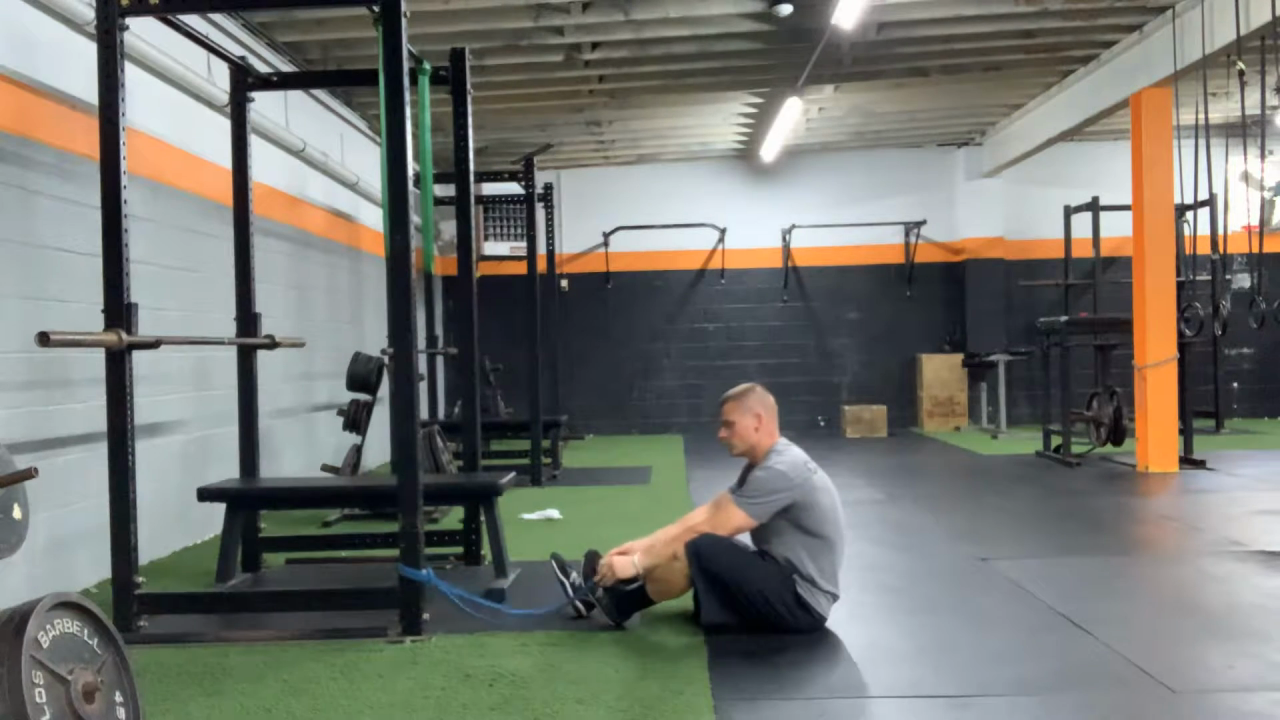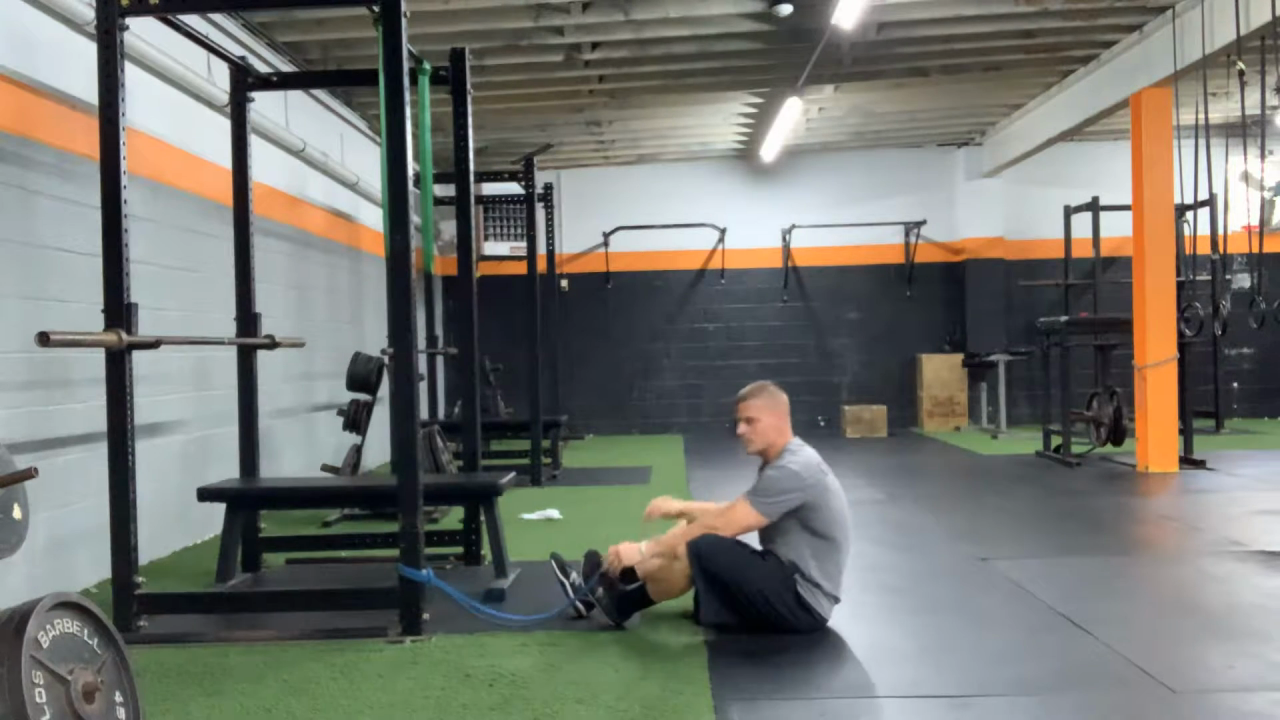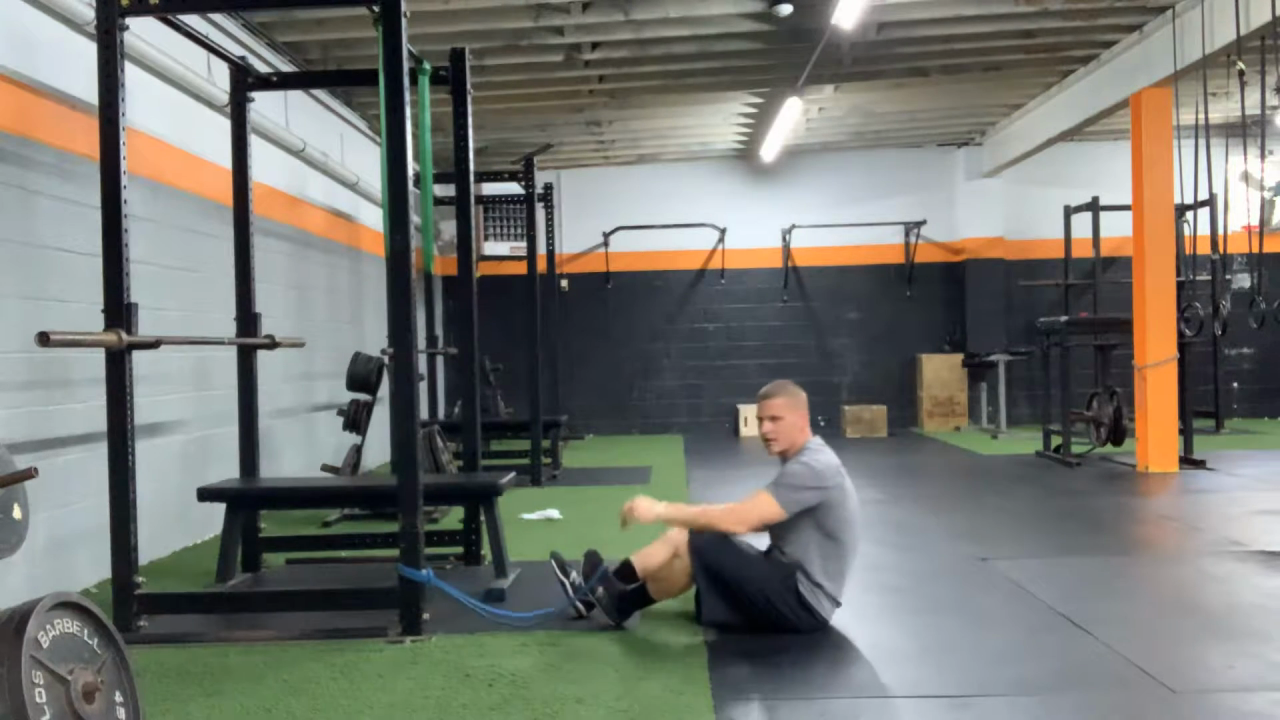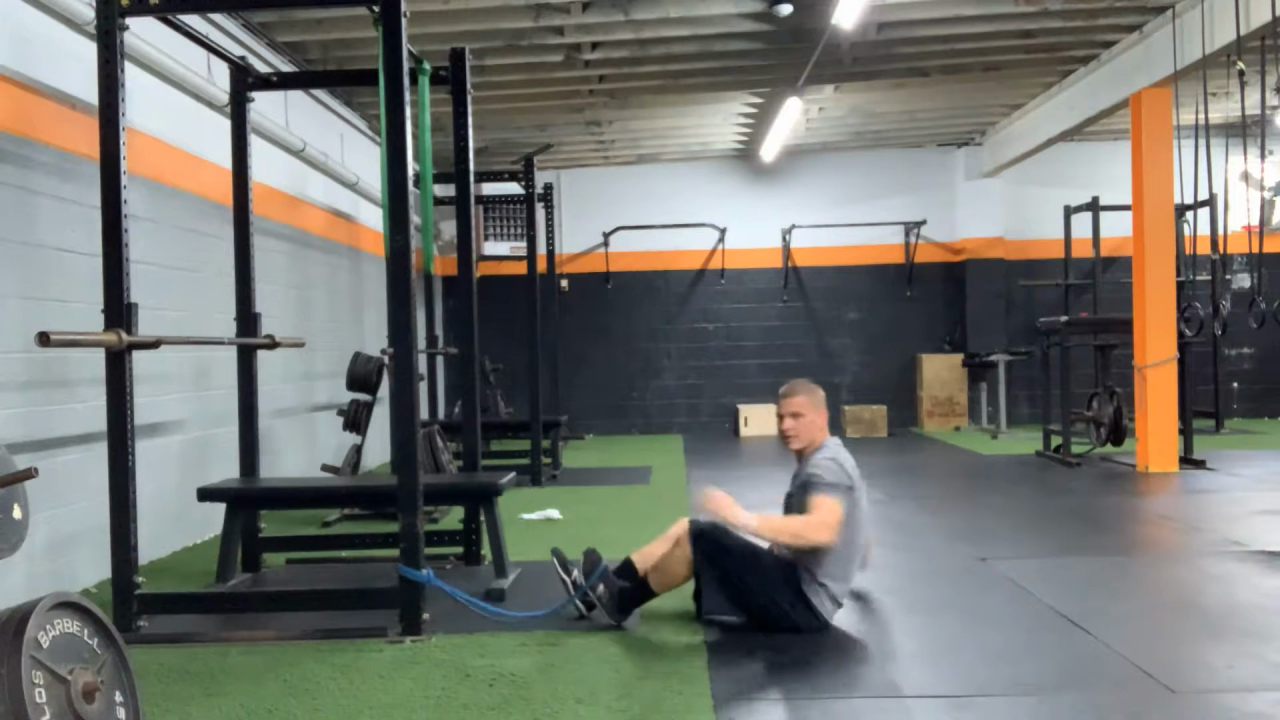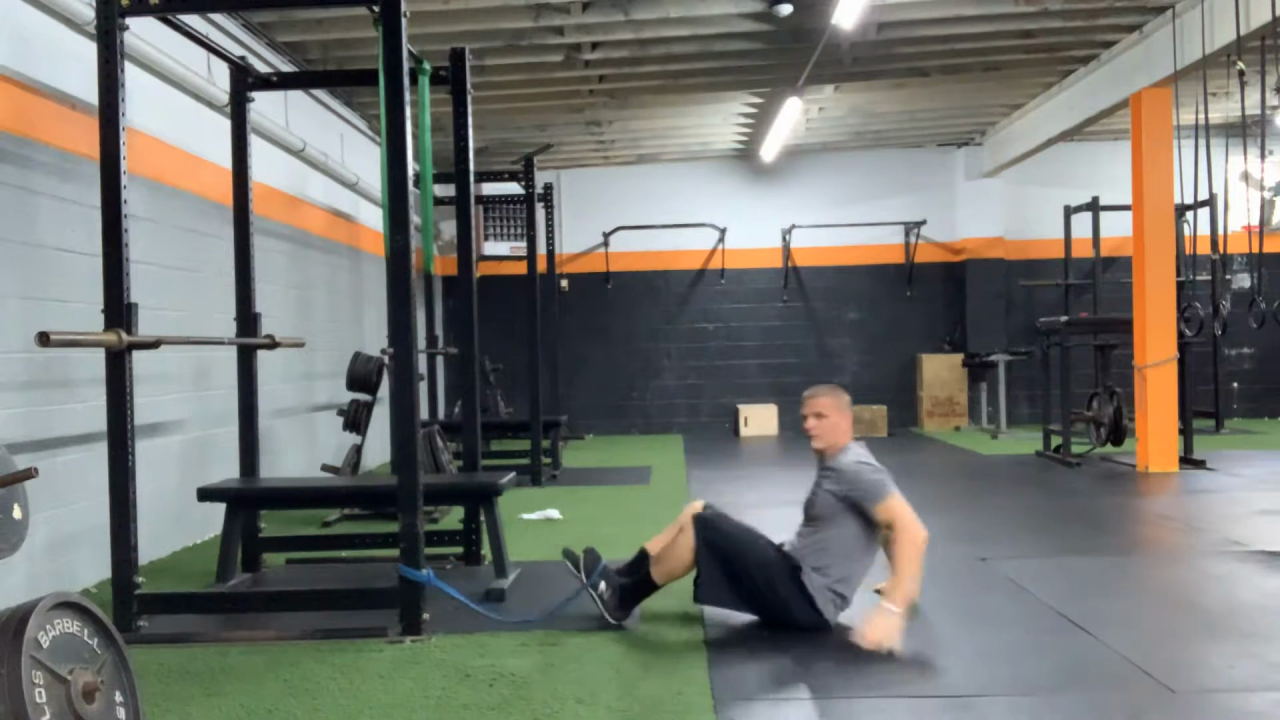
dt=0.2s
person 1, frame 1
left shoulder: (780, 472)
right shoulder: (769, 463)
left elbow: (709, 529)
right elbow: (712, 512)
left wrist: (637, 562)
right wrist: (645, 543)
left hip: (800, 602)
right hip: (783, 578)
left knee: (696, 550)
right knee: (683, 543)
left ankle: (619, 604)
right ankle: (599, 588)
person 1, frame 2
left shoulder: (792, 471)
right shoulder: (784, 461)
left elbow: (721, 527)
right elbow: (735, 514)
left wrist: (644, 550)
right wrist: (684, 508)
left hip: (801, 603)
right hip: (786, 579)
left knee: (696, 550)
right knee: (686, 538)
left ankle: (620, 604)
right ankle: (599, 588)
person 1, frame 3
left shoulder: (808, 468)
right shoulder: (805, 460)
left elbow: (740, 520)
left wrist: (660, 511)
right wrist: (708, 511)
left hip: (801, 603)
right hip: (790, 583)
left knee: (697, 547)
right knee: (684, 536)
left ankle: (620, 604)
right ankle: (597, 588)
person 1, frame 4
left shoulder: (827, 467)
right shoulder: (817, 460)
left elbow: (819, 531)
left wrist: (747, 520)
left hip: (801, 602)
right hip: (781, 577)
left knee: (697, 536)
right knee: (686, 530)
left ankle: (619, 603)
right ankle: (604, 588)
person 1, frame 5
left shoulder: (854, 469)
right shoulder: (838, 465)
left elbow: (911, 529)
right elbow: (886, 528)
left wrist: (892, 608)
right wrist: (899, 586)
left hip: (807, 602)
right hip: (791, 571)
left knee: (700, 525)
right knee: (699, 513)
left ankle: (622, 599)
right ankle: (622, 578)
